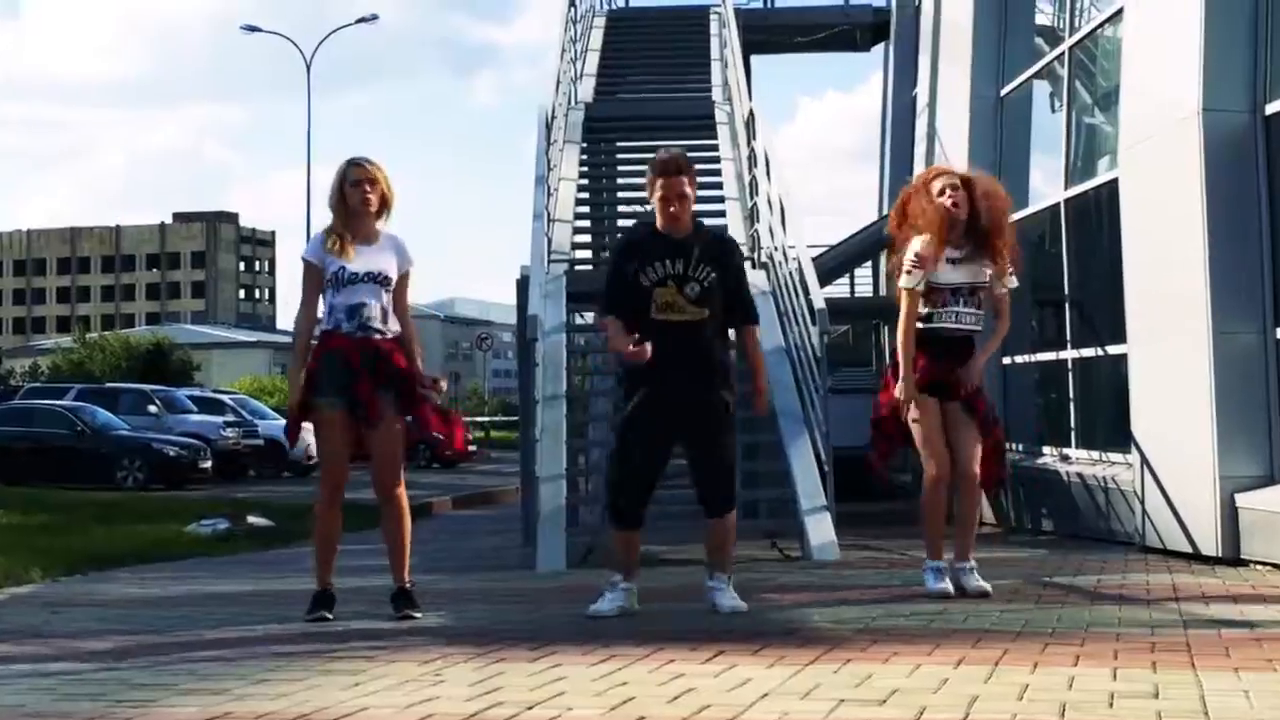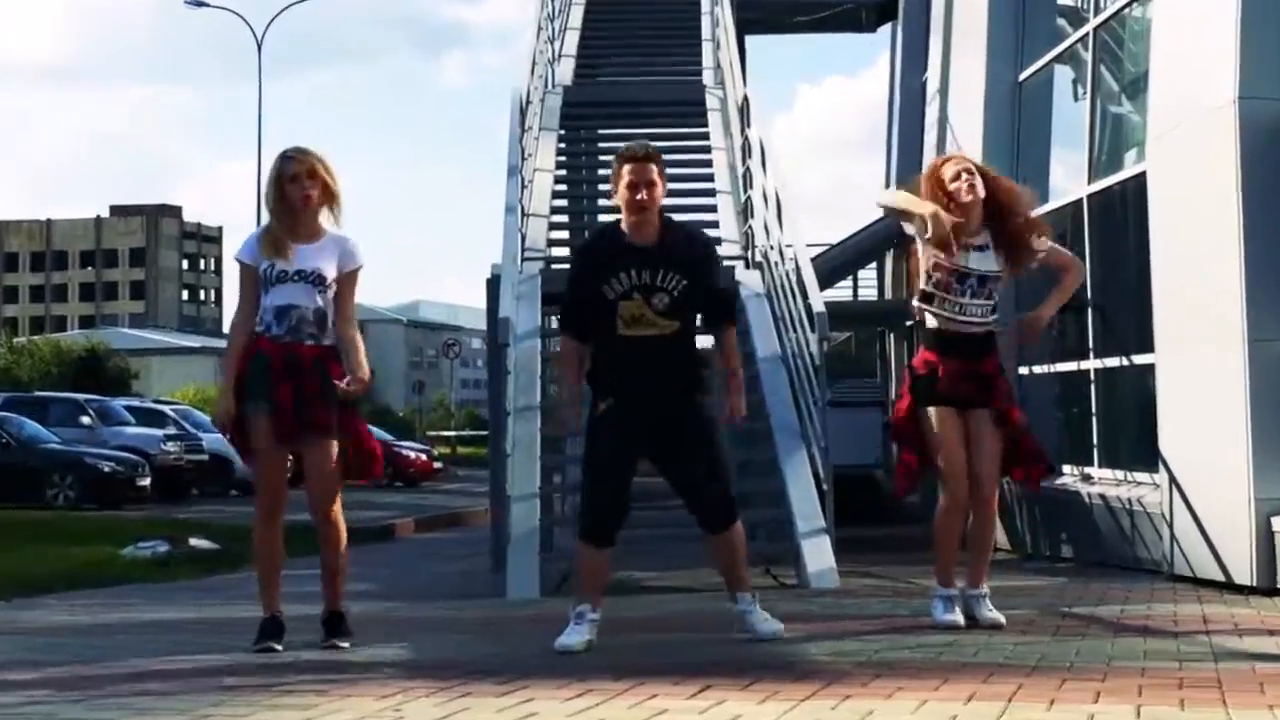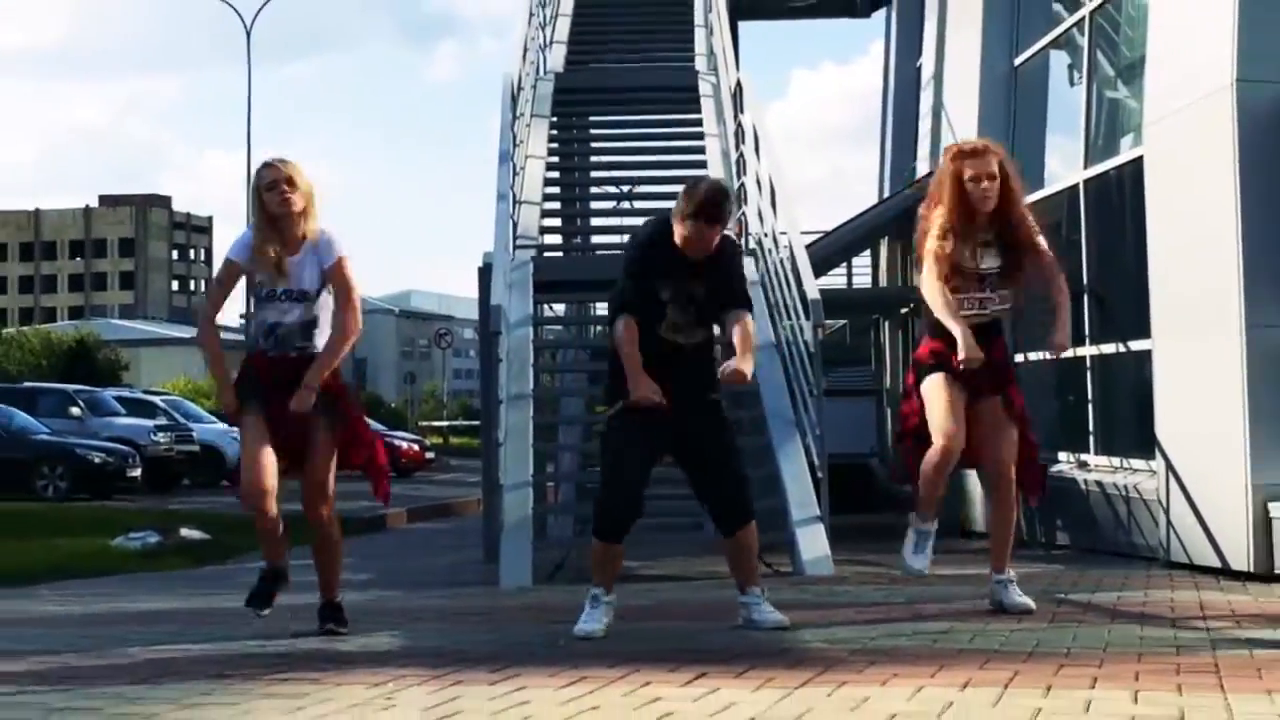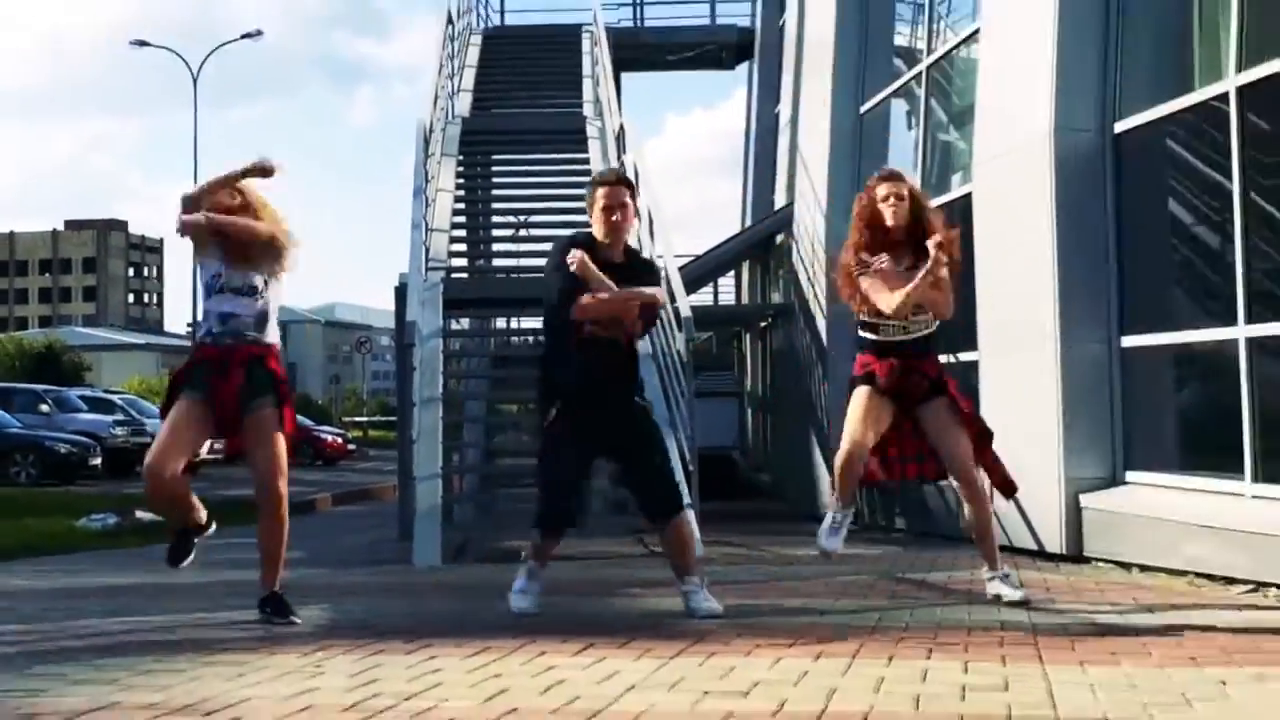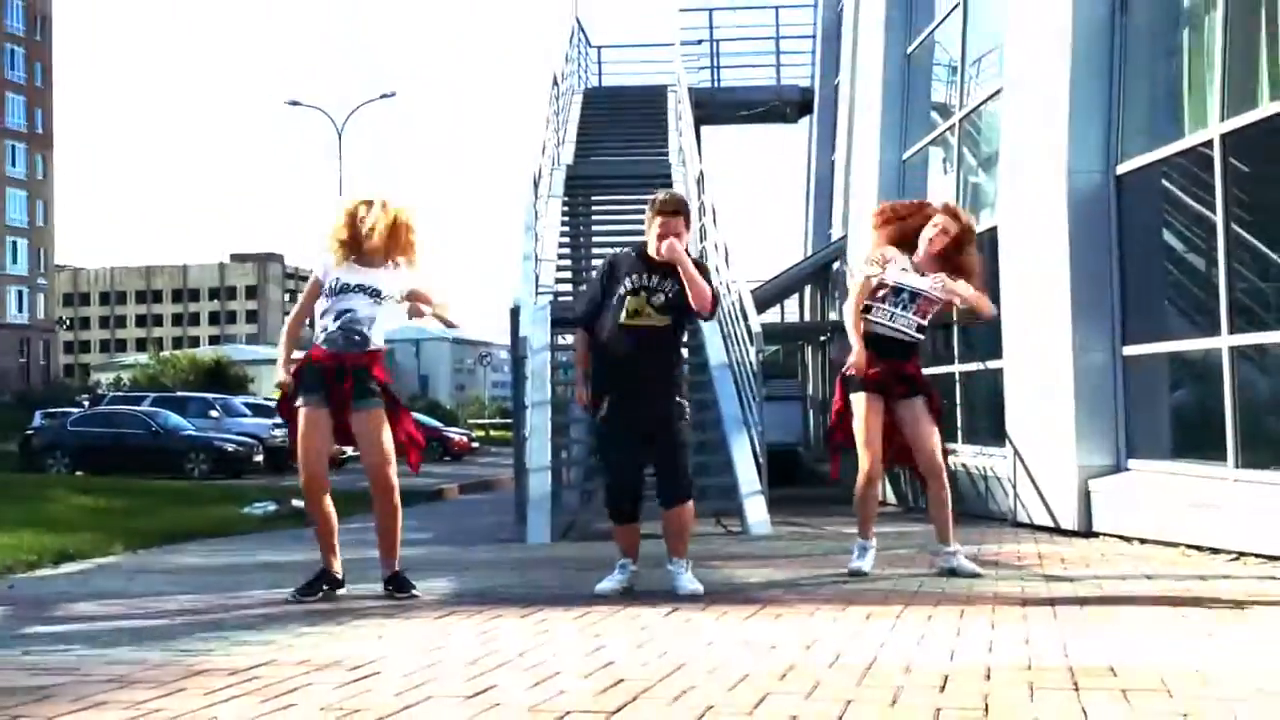
dt=0.7s
person 1, frame 1
left shoulder: (395, 248)
right shoulder: (323, 245)
left elbow: (401, 317)
right elbow: (307, 313)
left wrist: (418, 370)
right wrist: (295, 376)
left hip: (384, 363)
right hip: (335, 360)
left knee: (390, 483)
right knee: (332, 483)
left ankle: (402, 587)
right ankle: (323, 589)
person 1, frame 2
left shoulder: (341, 247)
right shoulder: (260, 244)
left elbow: (345, 321)
right elbow: (244, 317)
left wrist: (359, 371)
right wrist: (227, 386)
left hip: (319, 370)
right hip: (266, 368)
left knee: (325, 503)
right knee: (270, 502)
left ankle: (334, 611)
right ankle: (271, 616)
person 1, frame 3
left shoulder: (325, 245)
right shoulder: (249, 246)
left elbow: (350, 322)
right elbow: (207, 313)
left wrist: (311, 386)
right wrist: (223, 384)
left hip: (316, 378)
right hip: (262, 378)
left knee: (319, 504)
right knee: (257, 488)
left ankle: (331, 600)
right ankle: (274, 565)
person 1, frame 4
left shoulder: (272, 250)
right shoulder: (209, 247)
left elbow: (265, 229)
right elbow: (191, 210)
left wrist: (207, 216)
right wrist: (247, 171)
left hip: (257, 368)
right hip: (207, 368)
left knee: (273, 489)
right knee: (156, 471)
left ankle: (271, 593)
right ankle: (194, 519)
person 1, frame 5
left shoulder: (398, 275)
right shoulder: (331, 266)
left elbow: (449, 318)
right elbow: (296, 318)
left wrist: (430, 309)
right wrist: (284, 364)
left hip: (365, 373)
right hip: (320, 372)
left knee: (384, 476)
right knee: (312, 480)
left ankle: (392, 572)
right ankle: (331, 570)
person 2, frame 1
left shoulder: (721, 247)
right shoulder: (631, 246)
left elbow: (744, 317)
right elbow: (610, 313)
left wrist: (758, 378)
right wrist: (622, 345)
left hip: (708, 390)
right hip: (649, 390)
left knee: (720, 491)
right knee: (625, 494)
left ankle: (720, 583)
right ankle: (623, 585)
person 2, frame 2
left shoulder: (694, 247)
right shoulder: (594, 253)
left elbow: (722, 320)
right elbow: (573, 329)
left wrist: (736, 385)
right wrist: (572, 396)
left hip: (680, 401)
right hip: (614, 404)
left knee: (718, 505)
right knee: (599, 513)
left ankle: (746, 606)
right ankle: (584, 617)
person 2, frame 3
left shoulder: (726, 253)
right shoulder: (647, 246)
left elbow: (739, 311)
right elbow: (625, 311)
left wrist: (745, 357)
right wrist: (634, 373)
left hip: (696, 396)
right hip: (636, 400)
left knee: (734, 501)
right knee: (617, 504)
left ankle: (752, 598)
right ankle: (601, 599)
person 2, frame 4
left shoulder: (644, 272)
right shoulder: (569, 253)
left elbow: (637, 324)
right elbow: (570, 308)
left wrist: (596, 277)
right wrist: (614, 303)
left hip: (624, 400)
right hip: (567, 402)
left knee: (665, 496)
right knee: (560, 506)
left ankle: (692, 587)
right ankle: (534, 567)
person 2, frame 5
left shoulder: (690, 270)
right shoulder: (616, 266)
left elbow: (705, 309)
right elbow: (585, 324)
left wrist: (681, 260)
right wrist: (584, 380)
left hip: (664, 395)
right hip: (615, 398)
left knee: (675, 486)
right knee: (621, 489)
left ankle: (679, 566)
right ankle: (627, 566)
person 3, frame 1
left shoulder: (991, 251)
right shoulder: (922, 248)
left elbow: (1003, 316)
right elbow: (907, 315)
left wrist: (979, 362)
right wrist: (906, 377)
left hip: (963, 366)
right hip: (921, 365)
left knee: (971, 470)
right knee: (938, 470)
left ankle: (964, 564)
right ankle: (935, 565)
person 3, frame 2
left shoulder: (1011, 235)
right shoulder: (934, 226)
left elbow: (1073, 270)
right elbow: (891, 198)
left wrist: (1043, 314)
right wrist: (930, 211)
left hip: (985, 366)
right hip: (937, 368)
left knee: (986, 488)
right knee: (956, 488)
left ankle: (977, 592)
right ankle: (945, 593)
person 3, frame 3
left shoulder: (1016, 229)
right shoulder: (945, 227)
left elbow: (1055, 279)
right elbow: (930, 281)
left wrist: (1062, 324)
right wrist: (961, 332)
left hip: (993, 357)
right hip: (944, 354)
left knee: (1006, 476)
right knee: (950, 443)
left ankle: (1001, 580)
right ankle: (924, 521)
person 3, frame 4
left shoulder: (929, 247)
right shoulder: (865, 258)
left elbow: (945, 311)
right elbow: (894, 306)
left wrist: (939, 266)
right wrist: (926, 270)
left hip: (924, 368)
right hip: (876, 367)
left knee: (969, 474)
right knee: (853, 450)
left ankle: (997, 574)
right ankle: (842, 509)
person 3, frame 5
left shoulder: (945, 279)
right shoulder: (885, 256)
left elbow: (988, 310)
right elbow: (854, 305)
left wrist: (963, 292)
right wrist: (857, 348)
left hip: (906, 370)
right hip: (869, 366)
left knee: (932, 463)
right knee: (870, 465)
left ankle: (948, 551)
right ankle: (865, 544)
